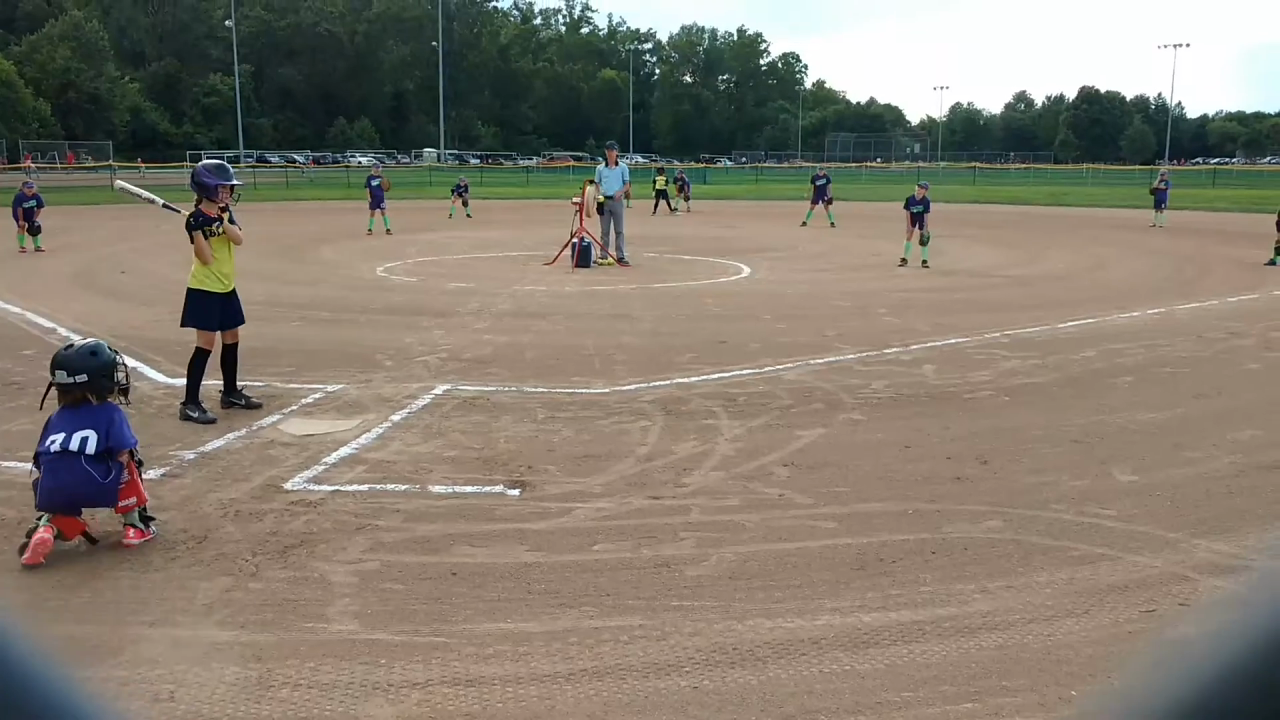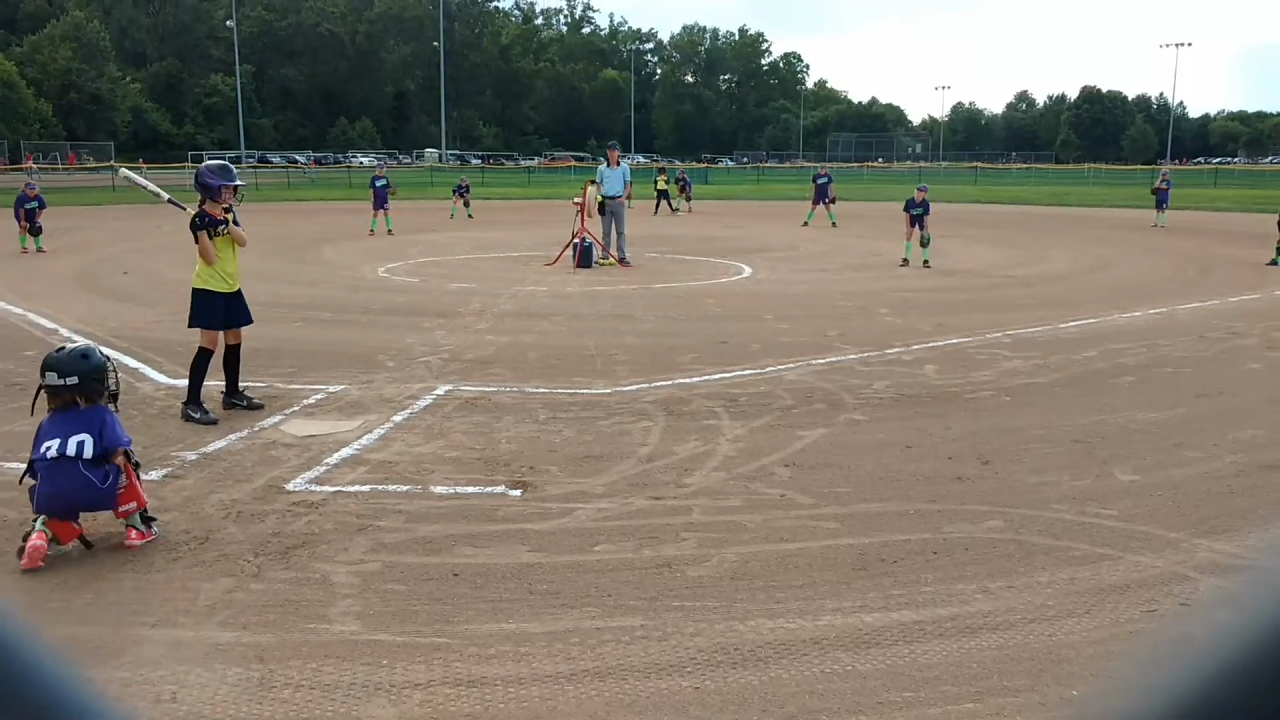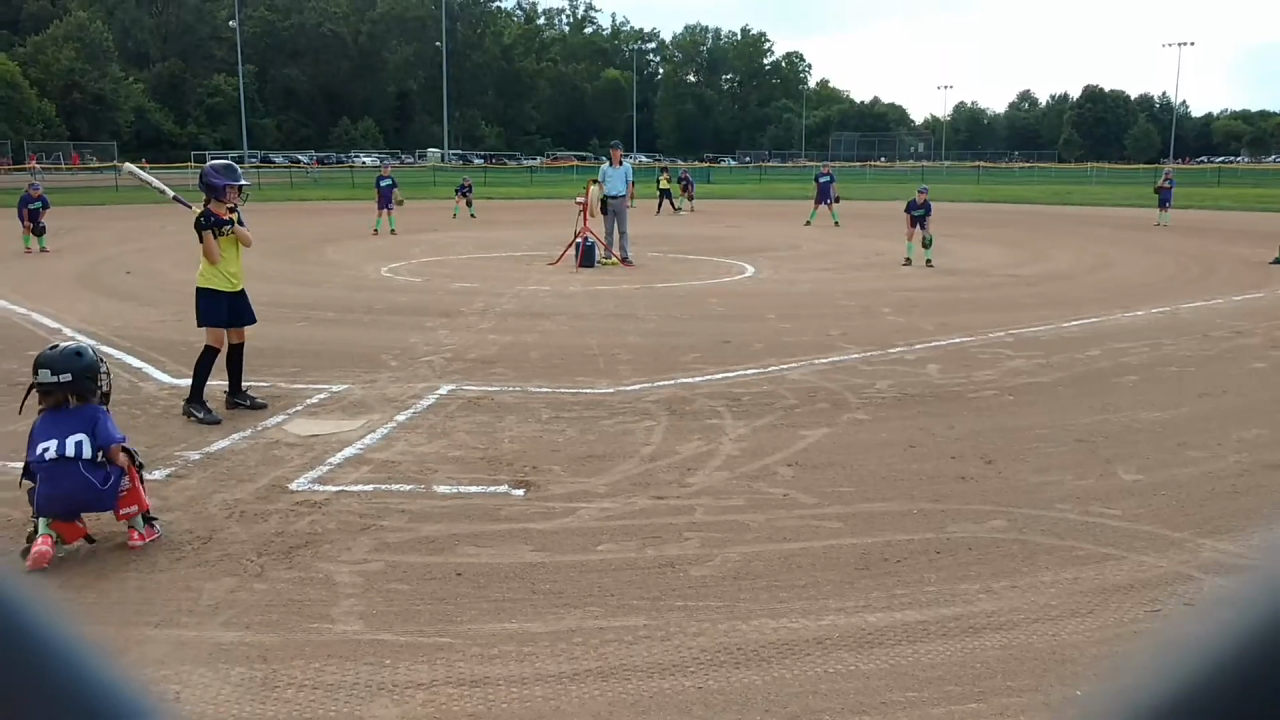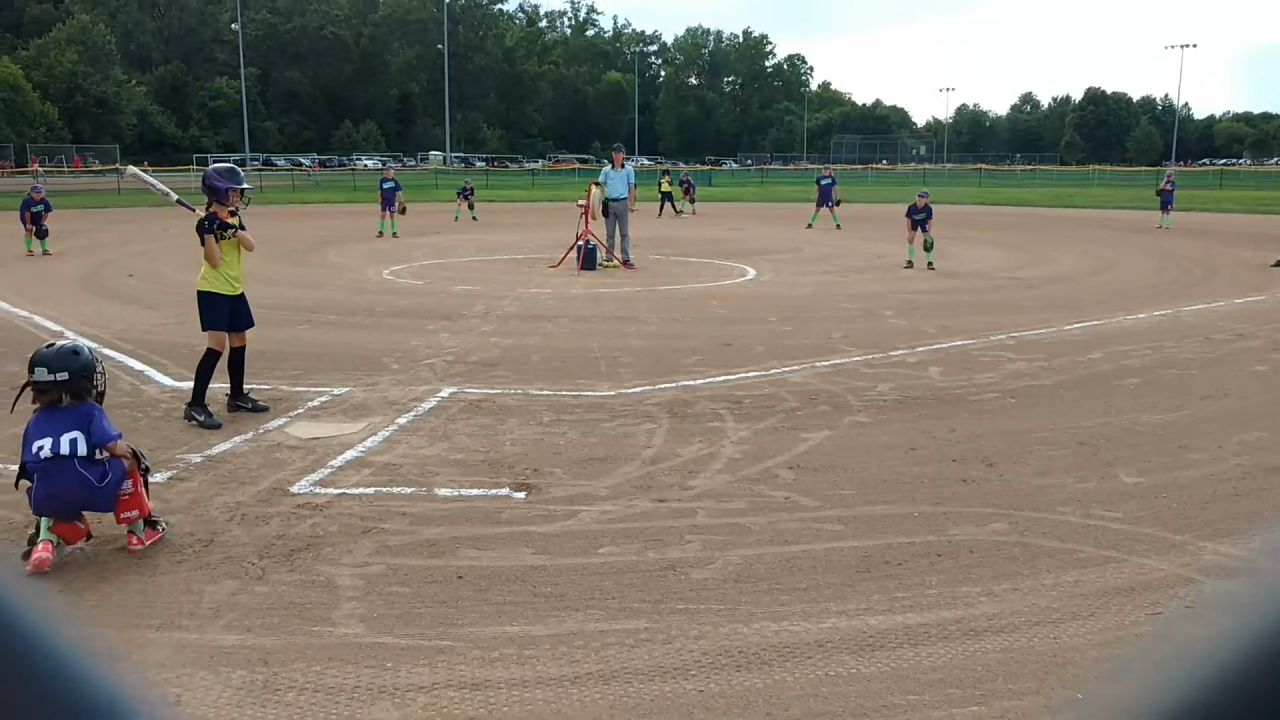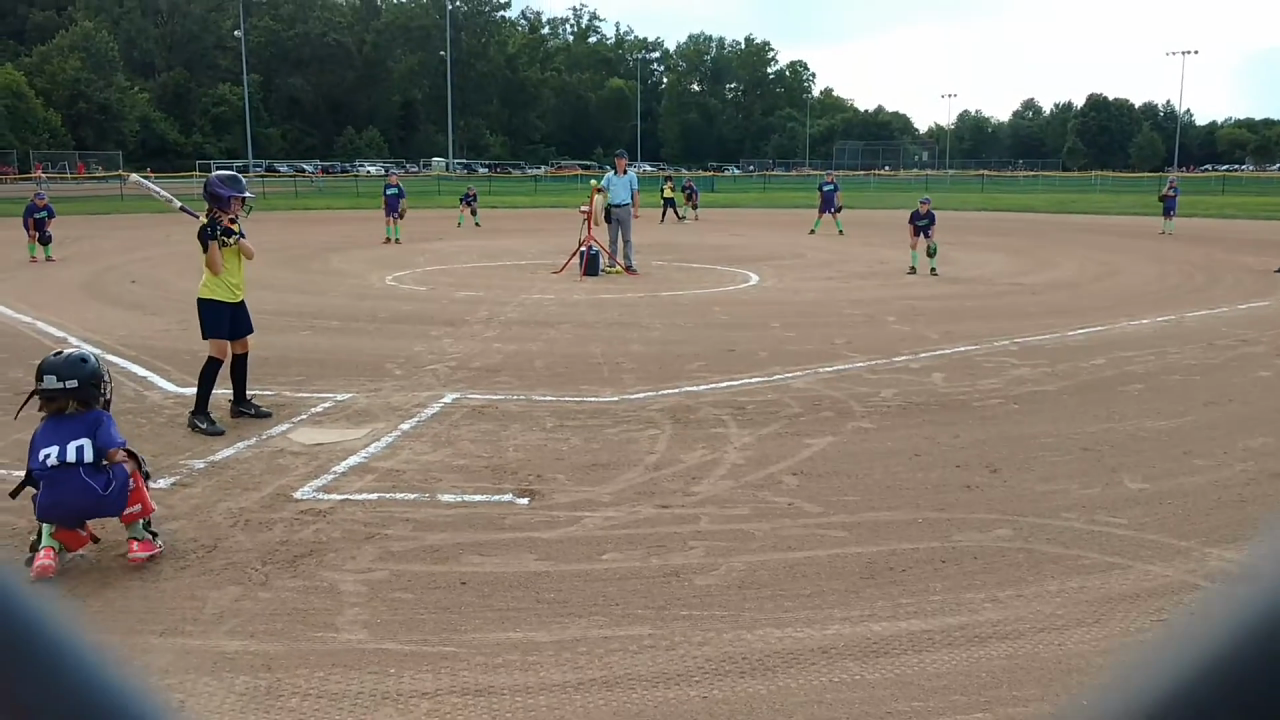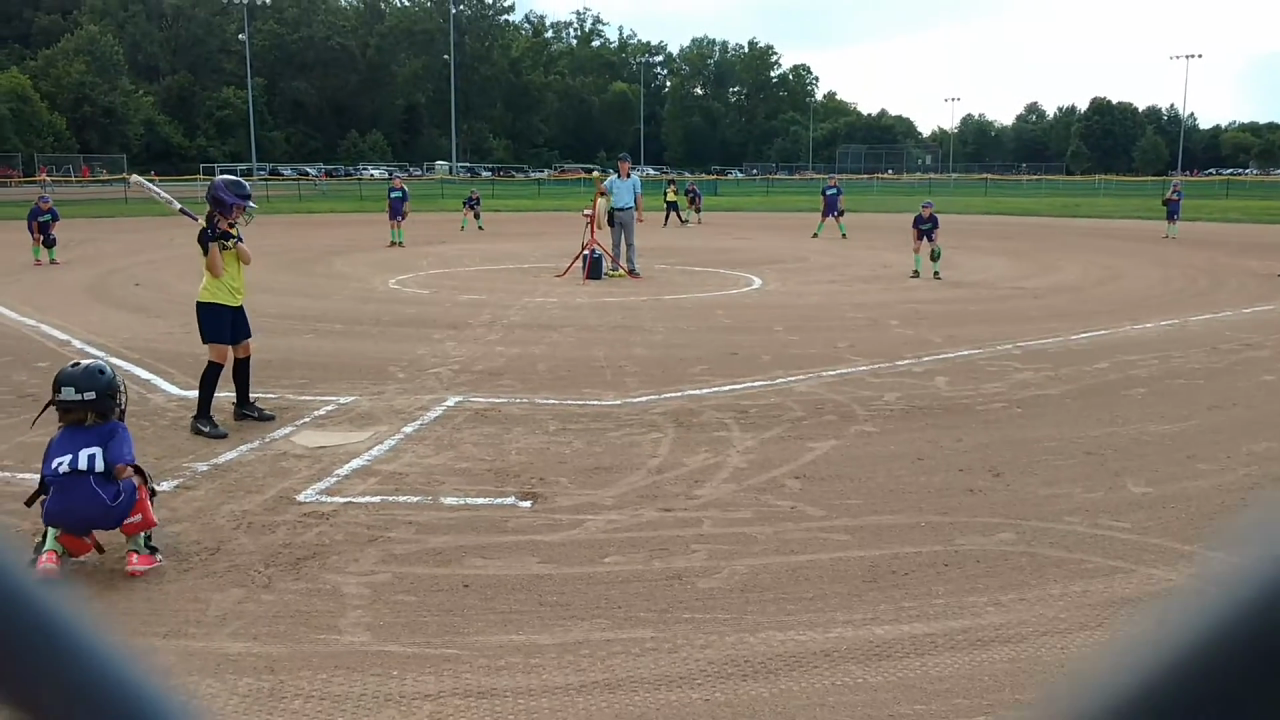
dt=0.1s
person 1, frame 1
left shoulder: (225, 212)
right shoulder: (195, 218)
left elbow: (239, 239)
right elbow: (205, 258)
left wrist: (218, 222)
right wrist: (197, 229)
left hip: (226, 286)
right hip: (204, 289)
left knee: (231, 339)
right knee: (205, 345)
left ankle: (231, 393)
right ankle: (190, 404)
person 1, frame 2
left shoulder: (228, 213)
right shoulder: (199, 219)
left elbow: (243, 241)
right elbow: (209, 258)
left wrist: (224, 224)
right wrist: (202, 229)
left hip: (231, 287)
right hip: (208, 289)
left knee: (234, 340)
right knee: (208, 344)
left ankle: (232, 394)
right ankle: (192, 404)
person 1, frame 3
left shoulder: (233, 213)
right shoulder: (204, 219)
left elbow: (248, 241)
right elbow: (214, 258)
left wrist: (229, 225)
right wrist: (208, 229)
left hip: (234, 286)
right hip: (212, 287)
left knee: (237, 339)
right knee: (215, 343)
left ankle: (235, 393)
right ankle: (194, 402)
person 1, frame 4
left shoulder: (234, 216)
right shoulder: (206, 223)
left elbow: (250, 246)
right elbow: (215, 261)
left wrist: (232, 229)
right wrist: (210, 232)
left hip: (235, 289)
right hip: (213, 290)
left knee: (239, 342)
right knee: (217, 346)
left ankle: (237, 396)
right ankle: (196, 405)
person 1, frame 5
left shoulder: (234, 224)
right shoulder: (207, 230)
left elbow: (250, 254)
right elbow: (216, 268)
left wrist: (235, 237)
right wrist: (212, 237)
left hip: (235, 297)
right hip: (213, 298)
left knee: (241, 348)
right knee: (219, 353)
left ankle: (240, 402)
right ankle: (199, 414)
person 1, frame 6
left shoulder: (232, 229)
right shoulder: (207, 233)
left elbow: (247, 259)
right elbow: (216, 271)
left wrist: (233, 240)
right wrist: (212, 238)
left hip: (234, 300)
right hip: (214, 302)
left knee: (243, 351)
right knee: (218, 357)
left ankle: (243, 405)
right ankle: (201, 418)
person 2, frame 1
left shoulder: (56, 416)
right shoulder: (110, 411)
left elbow: (42, 461)
right elbow: (121, 452)
right wrist: (120, 457)
left hip: (49, 493)
right hip: (91, 487)
left knee: (65, 510)
right knee: (126, 461)
left ankle: (45, 530)
right ankle: (135, 526)
person 2, frame 2
left shoulder: (48, 422)
right shoulder: (102, 414)
left elbow: (36, 468)
right elbow: (116, 453)
right wrist: (117, 460)
left hip: (47, 498)
right hip: (89, 492)
left knee: (61, 508)
right knee: (123, 464)
left ankle: (40, 534)
right ankle: (137, 527)
person 2, frame 3
left shoulder: (39, 423)
right shoulder: (94, 413)
left elbow: (32, 469)
right elbow: (114, 451)
right wrist: (118, 458)
left hip: (46, 500)
right hip: (90, 492)
left knee: (57, 501)
right knee: (124, 462)
left ankle: (44, 539)
right ankle: (139, 529)
person 2, frame 4
left shoulder: (35, 422)
right shoulder: (90, 411)
left elbow: (29, 469)
right elbow: (112, 446)
right wrist: (123, 450)
left hip: (44, 500)
right hip: (87, 491)
right knee: (129, 461)
left ankle: (44, 544)
right ankle: (140, 532)
person 2, frame 5
left shoulder: (42, 430)
right shoulder: (99, 419)
left elbow: (35, 477)
right elbow: (114, 454)
right wrist: (125, 460)
left hip: (50, 508)
right hip: (93, 499)
right knee: (130, 468)
left ankle: (46, 552)
right ankle: (139, 540)
person 2, frame 6
left shoulder: (58, 439)
right shoulder: (114, 430)
left elbow: (47, 485)
right elbow: (120, 469)
right wrist: (130, 475)
left hip: (59, 514)
right hip: (102, 510)
right knee: (136, 480)
left ankle: (49, 554)
right ankle: (138, 552)
